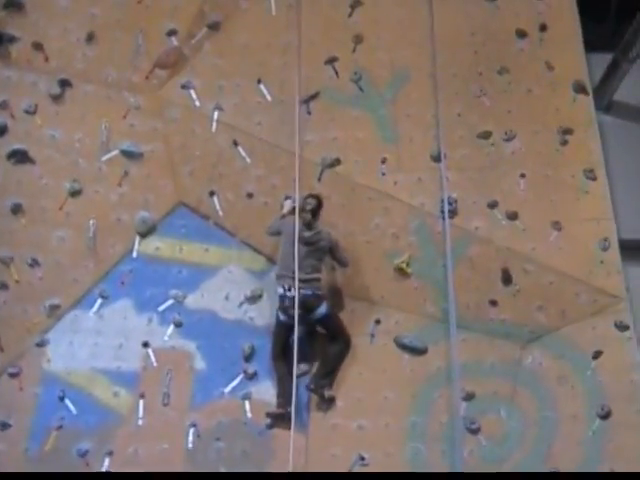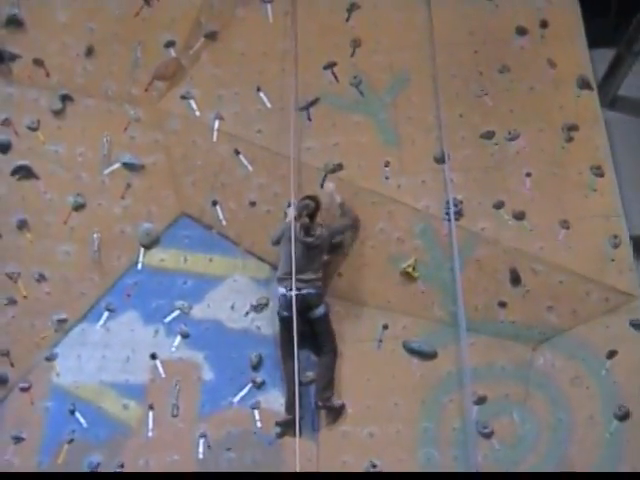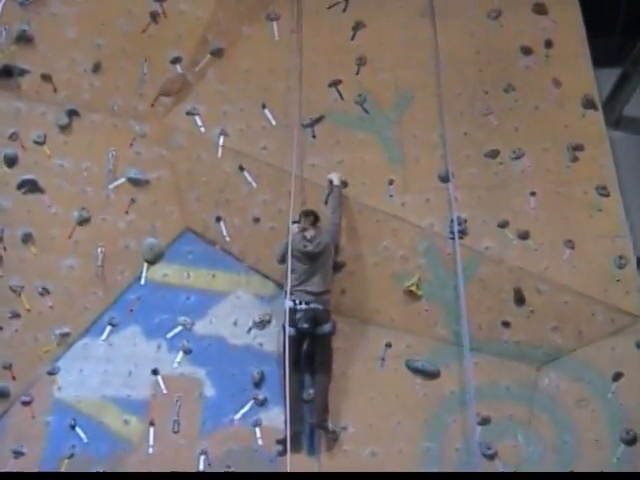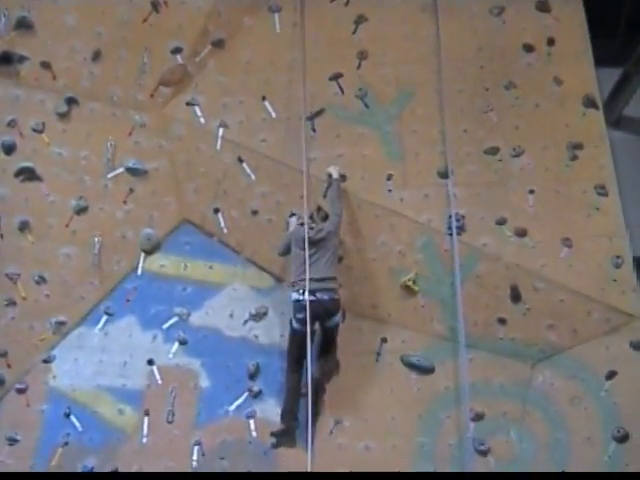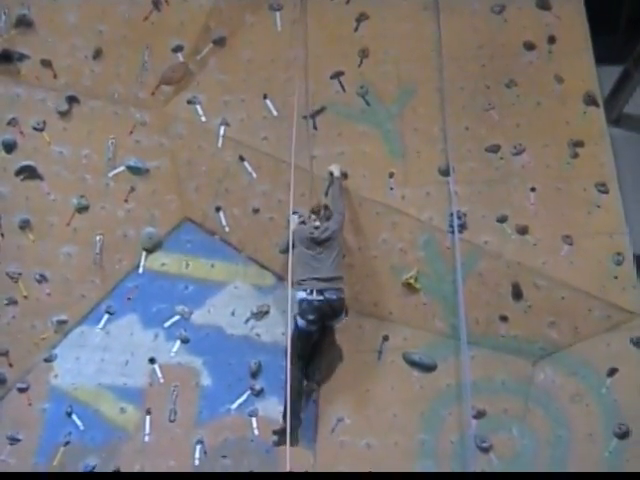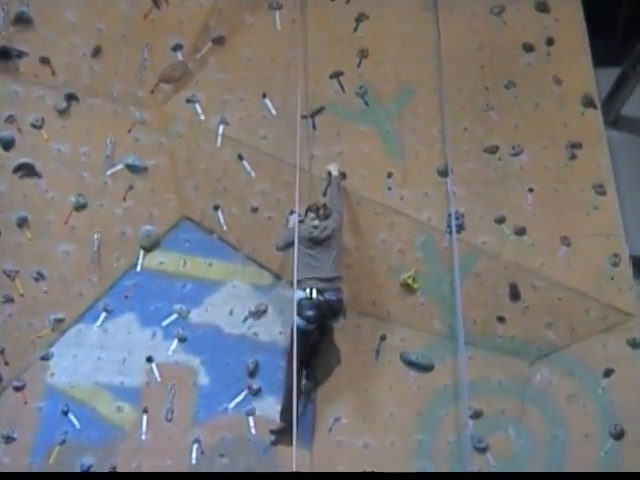
dt=0.5s
person 1, frame 1
left shoulder: (288, 224)
right shoulder: (325, 237)
left elbow: (270, 230)
right elbow: (344, 262)
left wrist: (285, 212)
left hip: (287, 297)
right hip: (313, 297)
left knee: (279, 354)
right knee: (341, 340)
left ankle: (284, 406)
right ankle: (320, 383)
person 1, frame 2
left shoulder: (289, 227)
right shoulder: (325, 234)
left elbow: (274, 240)
right elbow: (353, 222)
left wrist: (288, 219)
right wrist: (338, 201)
left hip: (288, 297)
right hip: (313, 297)
left knee: (289, 356)
right knee: (327, 351)
left ankle: (292, 412)
right ankle: (324, 397)
person 1, frame 3
left shoulder: (292, 243)
right shoulder: (328, 239)
left elbow: (279, 259)
right elbow: (336, 213)
right wrist: (336, 186)
left hip: (296, 310)
right hip: (321, 311)
left knee: (294, 372)
right knee: (322, 370)
left ankle: (295, 431)
right ankle: (322, 421)
person 1, frame 4
left shoulder: (296, 234)
right shoulder: (332, 229)
left elbow: (281, 251)
right elbow: (336, 205)
right wrist: (335, 178)
left hip: (302, 301)
right hip: (329, 300)
left knee: (294, 366)
right knee: (329, 341)
left ankle: (288, 427)
right ankle: (320, 373)
person 1, frame 5
left shoulder: (300, 232)
right shoulder: (335, 228)
left elbow: (283, 248)
right elbow: (338, 203)
right wrist: (336, 177)
left hip: (309, 301)
right hip: (336, 301)
left knee: (296, 362)
right knee: (324, 330)
left ankle: (290, 425)
right ankle: (310, 376)
person 1, frame 6
left shoulder: (299, 231)
right shoulder: (334, 227)
left elbow: (280, 245)
right elbow: (336, 203)
left wrist: (291, 225)
right wrist: (335, 176)
left hip: (308, 300)
right hip: (334, 301)
left knee: (294, 363)
right knee: (322, 328)
left ankle: (287, 424)
right ankle: (310, 373)
